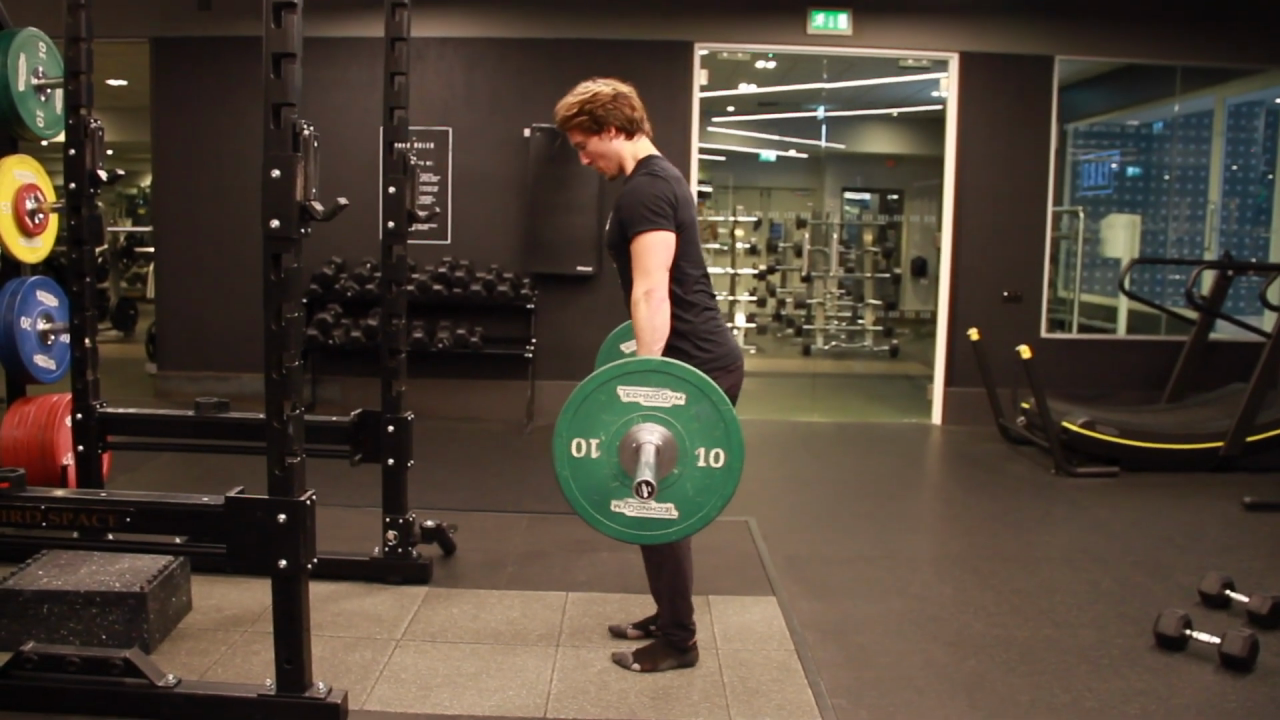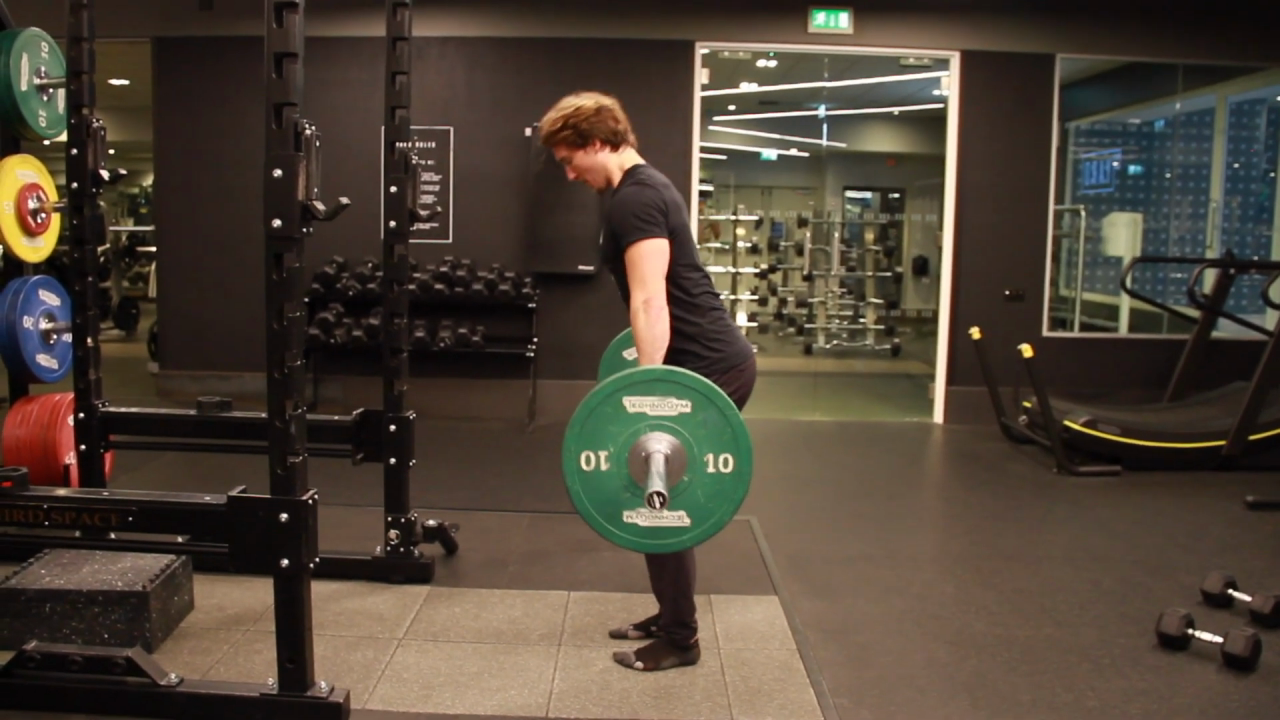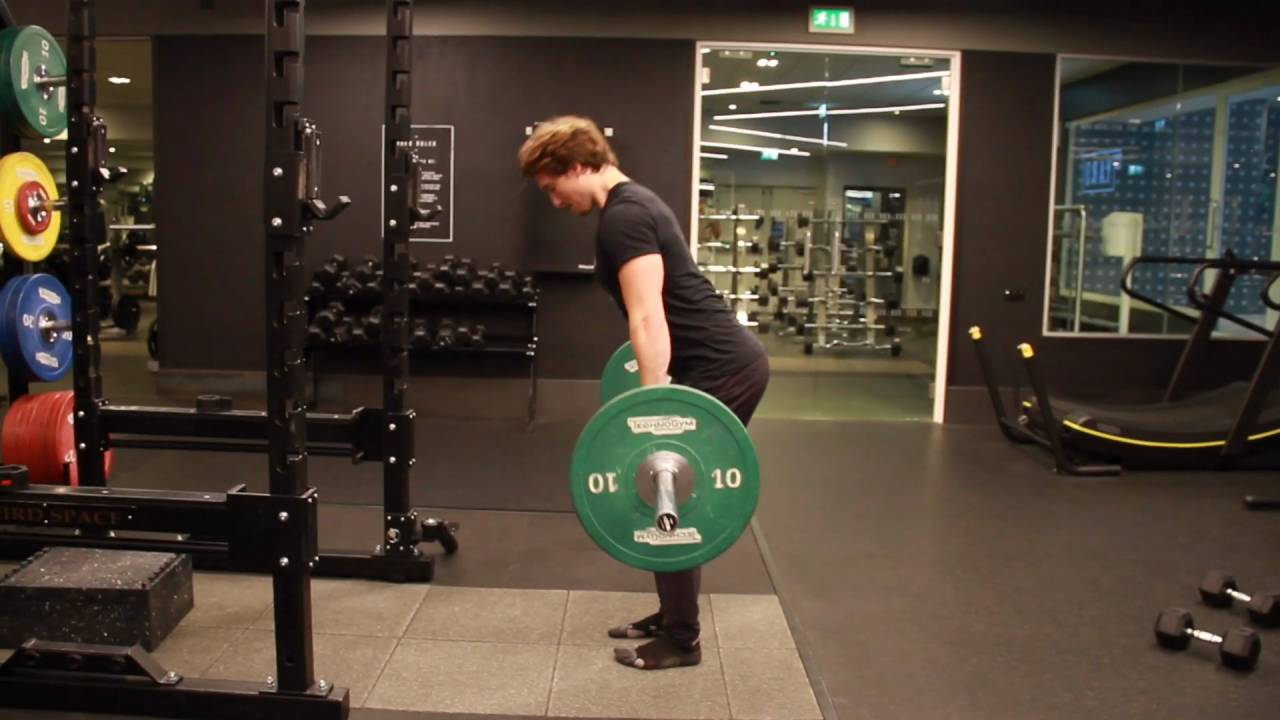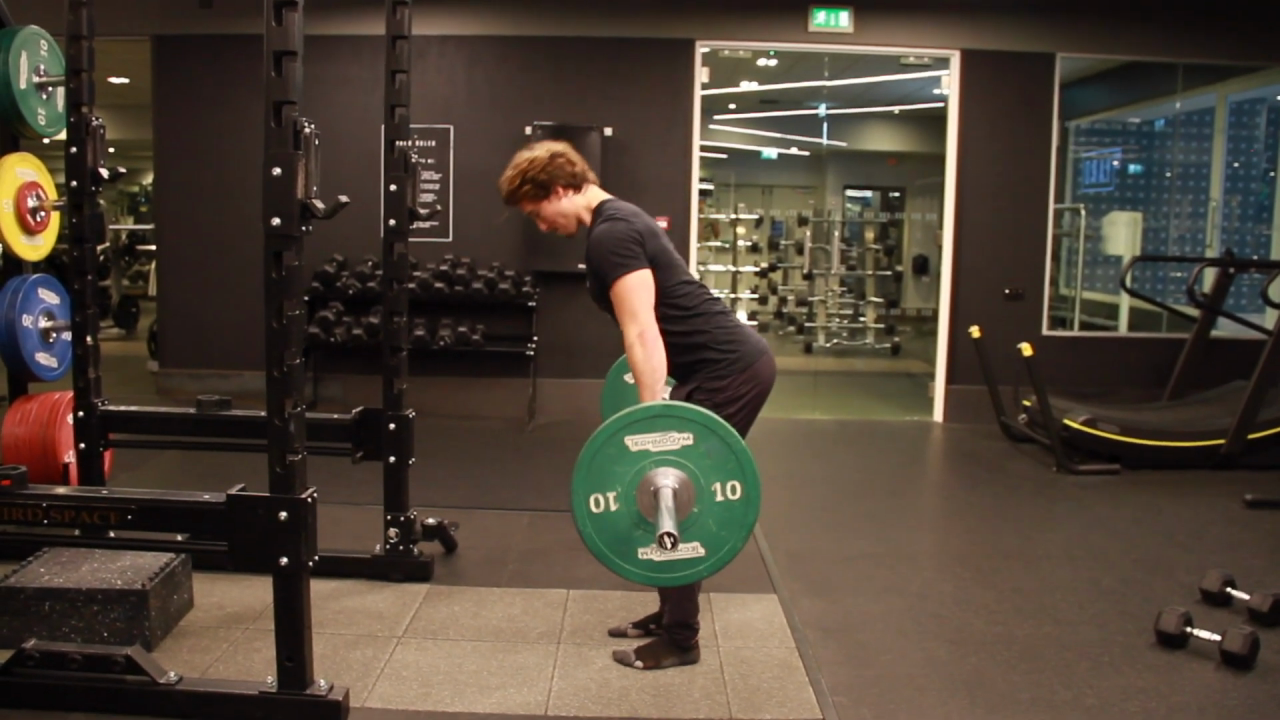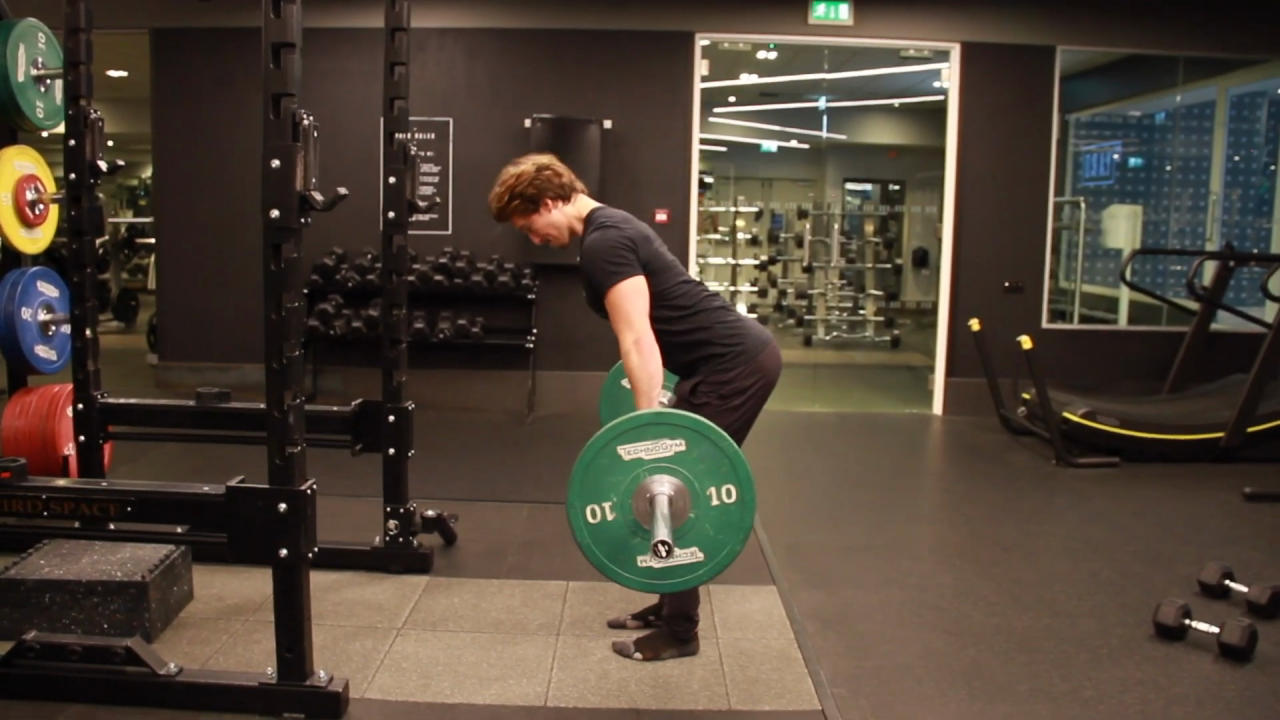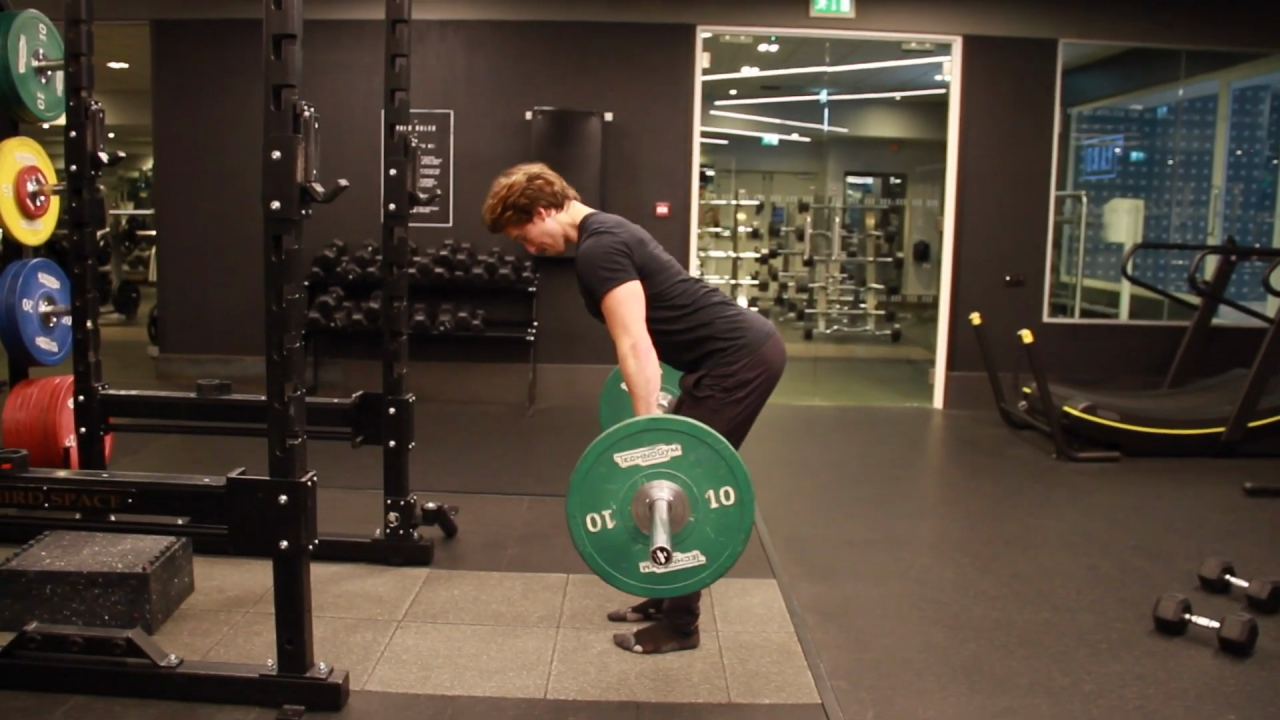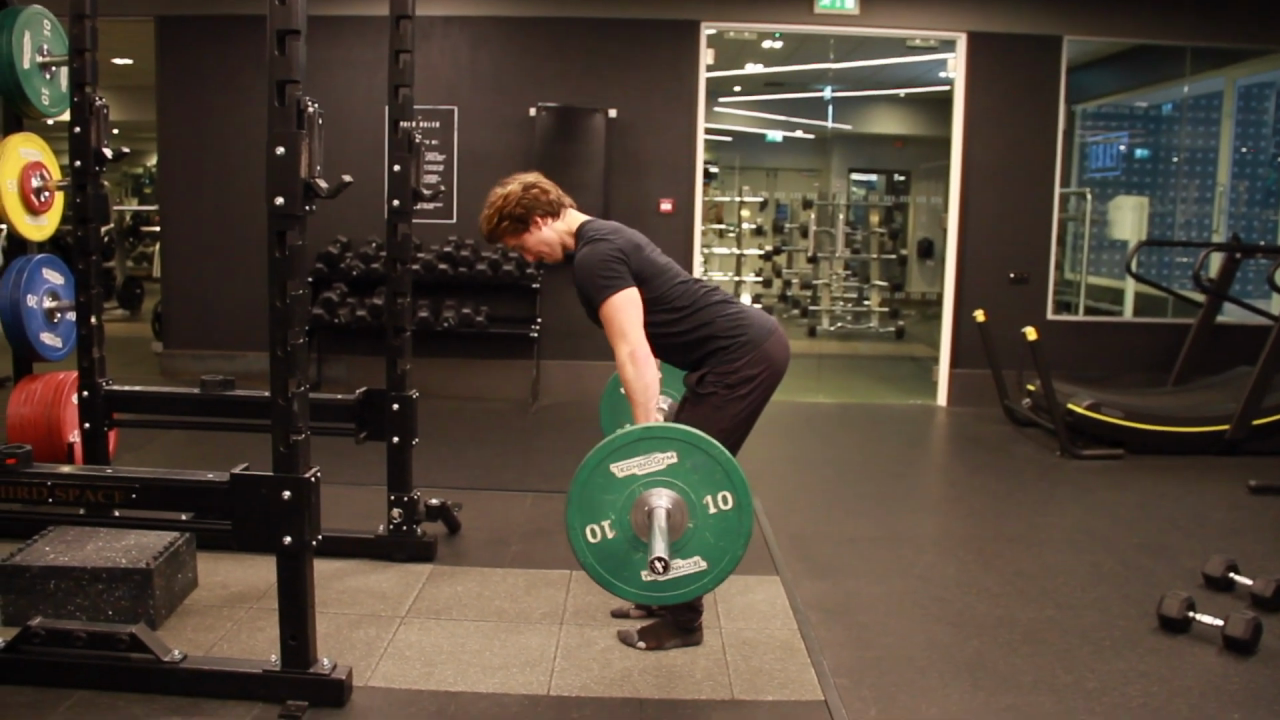
dt=0.2s
person 1, frame 1
left shoulder: (643, 189)
right shoulder: (657, 179)
left elbow: (652, 293)
left hip: (696, 369)
right hip: (702, 361)
left knee: (656, 499)
right knee: (659, 495)
left ankle: (676, 641)
right ankle: (669, 617)
person 1, frame 2
left shoulder: (634, 199)
right shoulder: (645, 188)
left elbow: (650, 302)
left hip: (709, 368)
right hip: (713, 360)
left ankle: (679, 640)
right ankle: (671, 617)
person 1, frame 3
left shoulder: (621, 218)
right shoulder: (633, 205)
left elbow: (648, 318)
left hip: (723, 371)
right hip: (726, 362)
left ankle: (679, 639)
right ankle: (671, 616)
person 1, frame 4
left shoulder: (609, 236)
right shoulder: (619, 220)
left elbow: (643, 333)
right wrist: (656, 405)
left hip: (729, 371)
right hip: (733, 362)
left ankle: (679, 639)
right ankle: (671, 614)
person 1, frame 5
left shoulder: (601, 245)
right shoulder: (611, 228)
left elbow: (638, 340)
right elbow: (643, 333)
right wrist: (653, 417)
left hip: (735, 365)
right hip: (742, 354)
left ankle: (678, 631)
right ankle: (669, 603)
person 1, frame 6
left shoulder: (596, 251)
right shoulder: (606, 233)
left elbow: (635, 344)
right elbow: (642, 335)
right wrist: (652, 416)
left hip: (740, 358)
right hip: (747, 347)
left ankle: (678, 624)
right ankle: (668, 597)
person 1, frame 7
left shoulder: (593, 258)
right shoulder: (605, 238)
left elbow: (632, 352)
right elbow: (644, 338)
right wrist: (652, 415)
left hip: (744, 356)
right hip: (753, 343)
left ankle: (682, 621)
